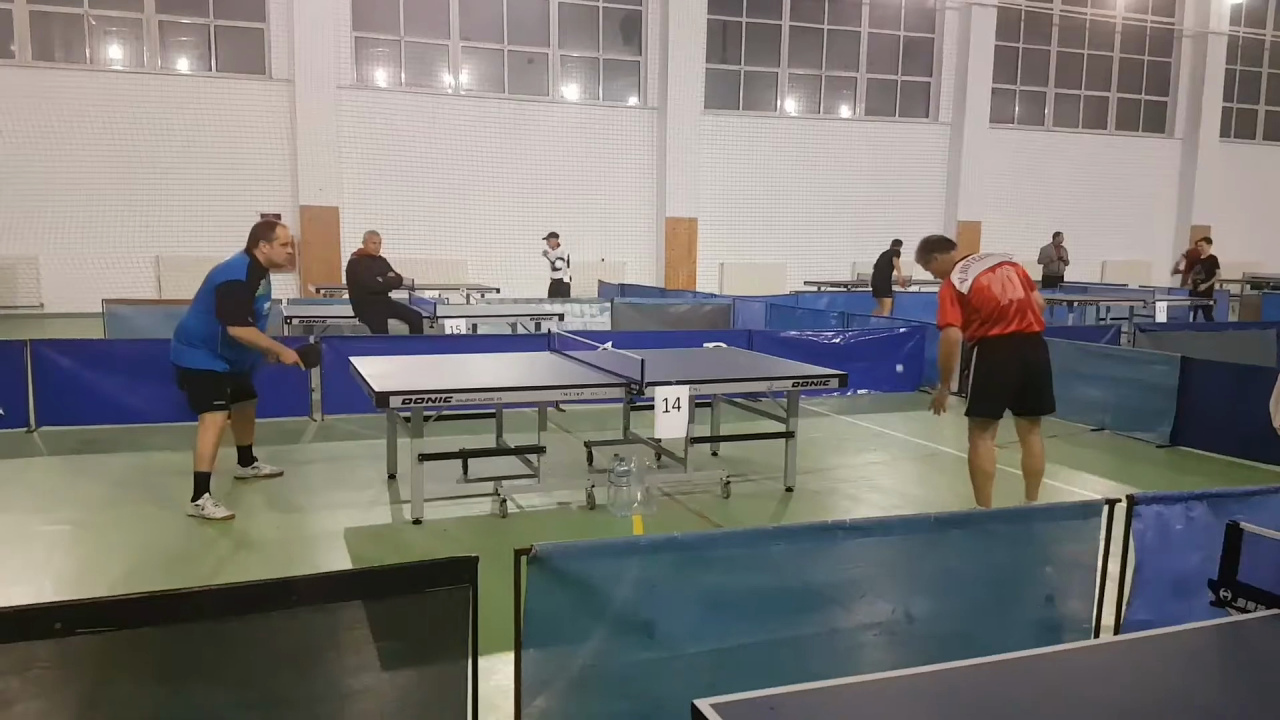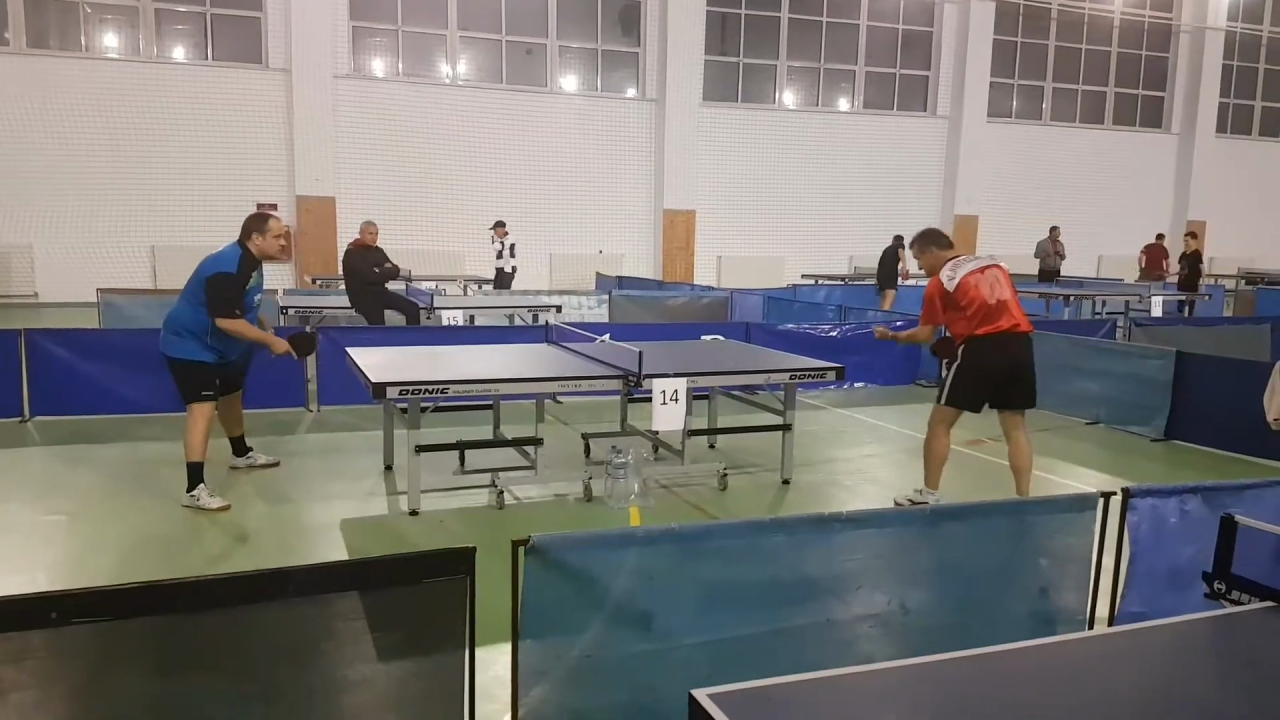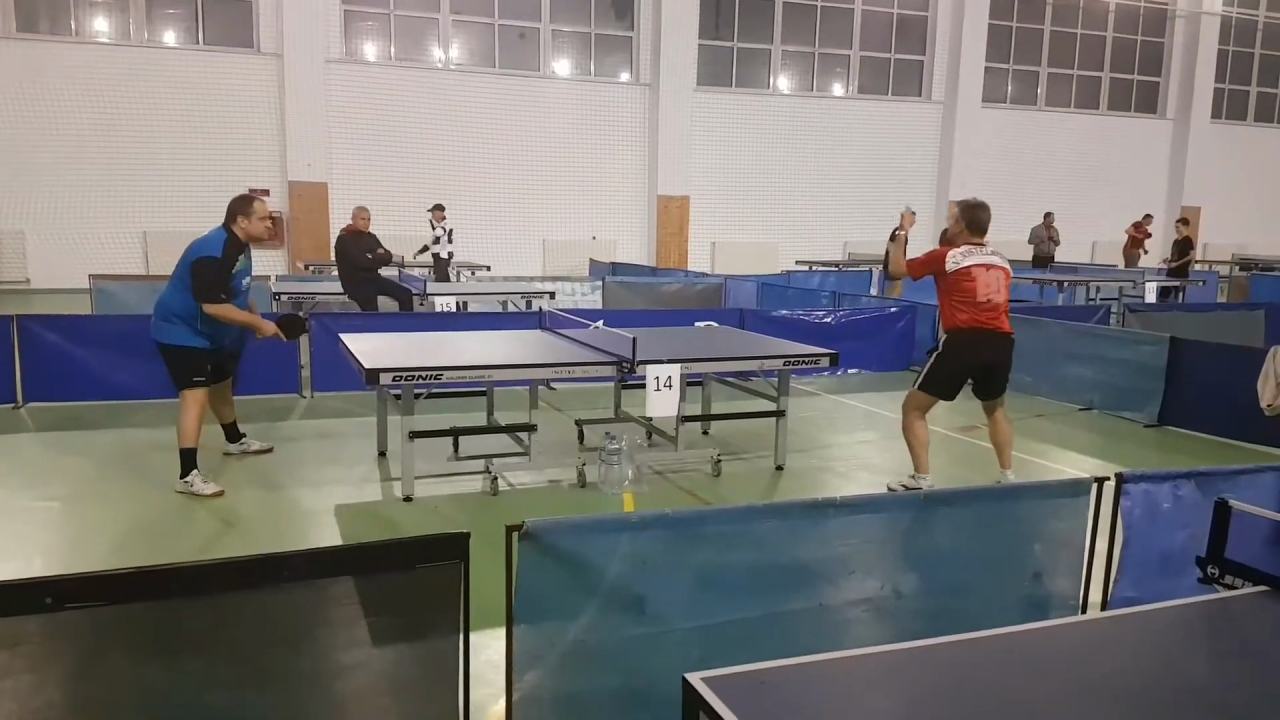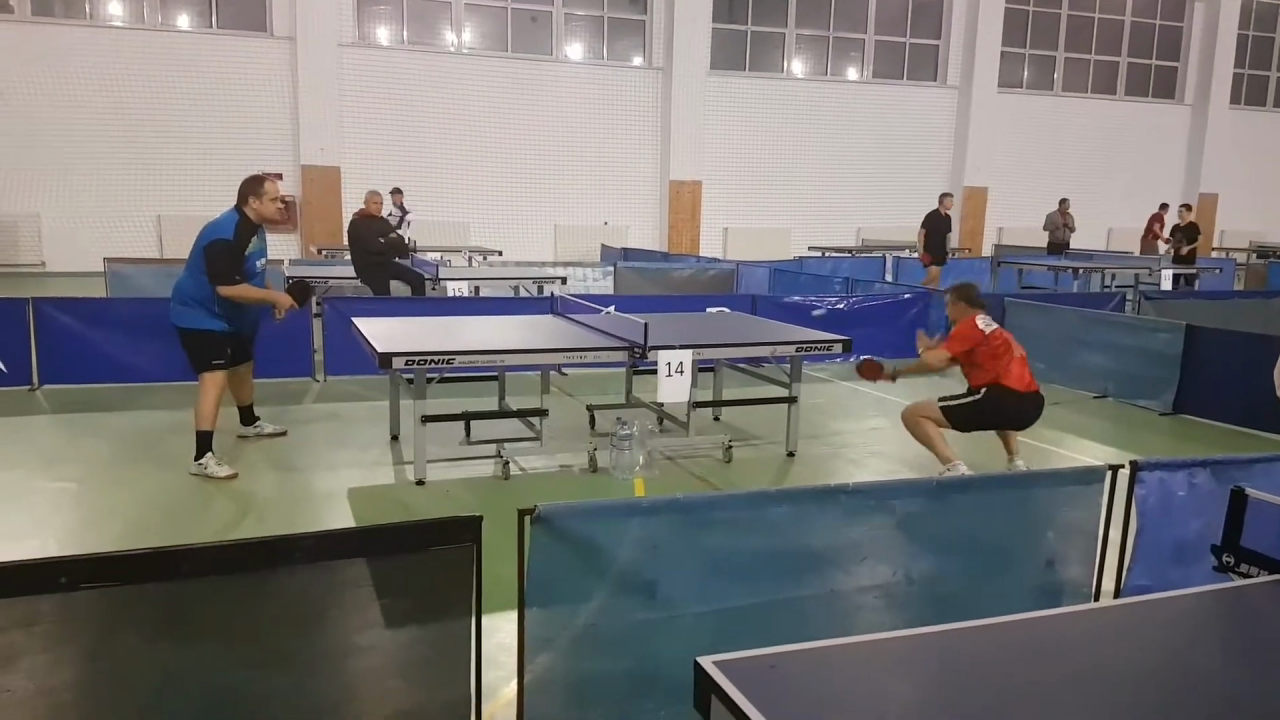
dt=0.7s
person 1, frame 1
left shoulder: (258, 271)
right shoulder: (237, 277)
right elbow: (238, 329)
left wrist: (267, 345)
right wrist: (281, 350)
left hip: (227, 357)
right hip: (200, 355)
left knee: (245, 405)
right knee: (214, 419)
left ankle: (247, 464)
right ankle: (200, 499)
person 1, frame 2
left shoulder: (250, 262)
right shoulder: (228, 268)
right elbow: (227, 321)
left wrist: (265, 329)
right wrist: (270, 341)
left hip: (216, 346)
right hip: (190, 345)
left knee: (232, 396)
right knee: (203, 409)
left ankle: (241, 454)
right ankle: (195, 489)
person 1, frame 3
left shoulder: (239, 246)
right shoulder: (213, 252)
right elbow: (214, 306)
left wrist: (253, 314)
right wrist: (258, 323)
left hip: (209, 333)
right hip: (182, 331)
left knee: (222, 384)
right knee: (196, 395)
left ankle: (235, 440)
right ankle: (188, 475)
person 1, frame 4
left shoulder: (254, 227)
right shoulder: (225, 235)
right elbow: (228, 287)
left wrist: (273, 298)
right wrist: (274, 296)
left hip: (231, 317)
right hip: (201, 316)
left knee: (242, 367)
right knee: (215, 379)
left ankle: (249, 423)
right ankle: (202, 458)
person 2, frame 1
left shoulder: (953, 285)
right shoulder: (1006, 260)
left elbow: (951, 338)
right elbow: (1039, 303)
left wrist: (944, 386)
left hip: (994, 353)
right hip: (1034, 348)
left knee: (981, 436)
right knee: (1031, 433)
left ankle: (984, 512)
person 2, frame 2
left shoulder: (940, 282)
right shoulder: (995, 264)
left elbow: (925, 335)
left wrist: (891, 335)
left hip: (980, 351)
right hip: (1018, 346)
left knee: (940, 423)
right knee: (1016, 428)
left ankle: (929, 495)
right ankle: (1023, 500)
person 2, frame 3
left shoulder: (947, 257)
right shoulder: (1001, 262)
left elbow: (896, 269)
left wrist: (900, 236)
left hip: (961, 344)
right hip: (1000, 344)
left knee: (913, 409)
right knee: (995, 409)
left ankle: (921, 479)
right ankle: (1007, 477)
person 2, frame 4
left shoulder: (969, 327)
right shoulder: (995, 331)
left elbow: (934, 362)
left wrist: (924, 349)
right wrist: (899, 372)
left hip: (1005, 403)
left knee: (912, 415)
left ankle: (956, 471)
right ankle: (1017, 463)
